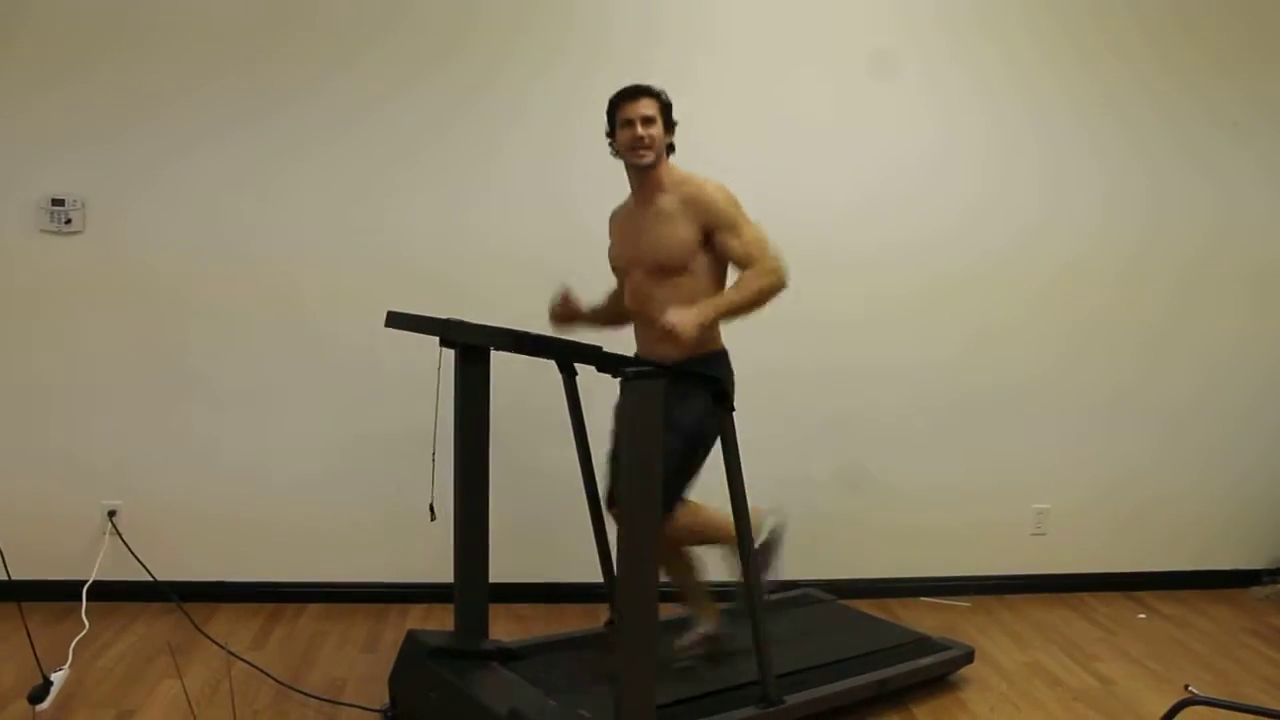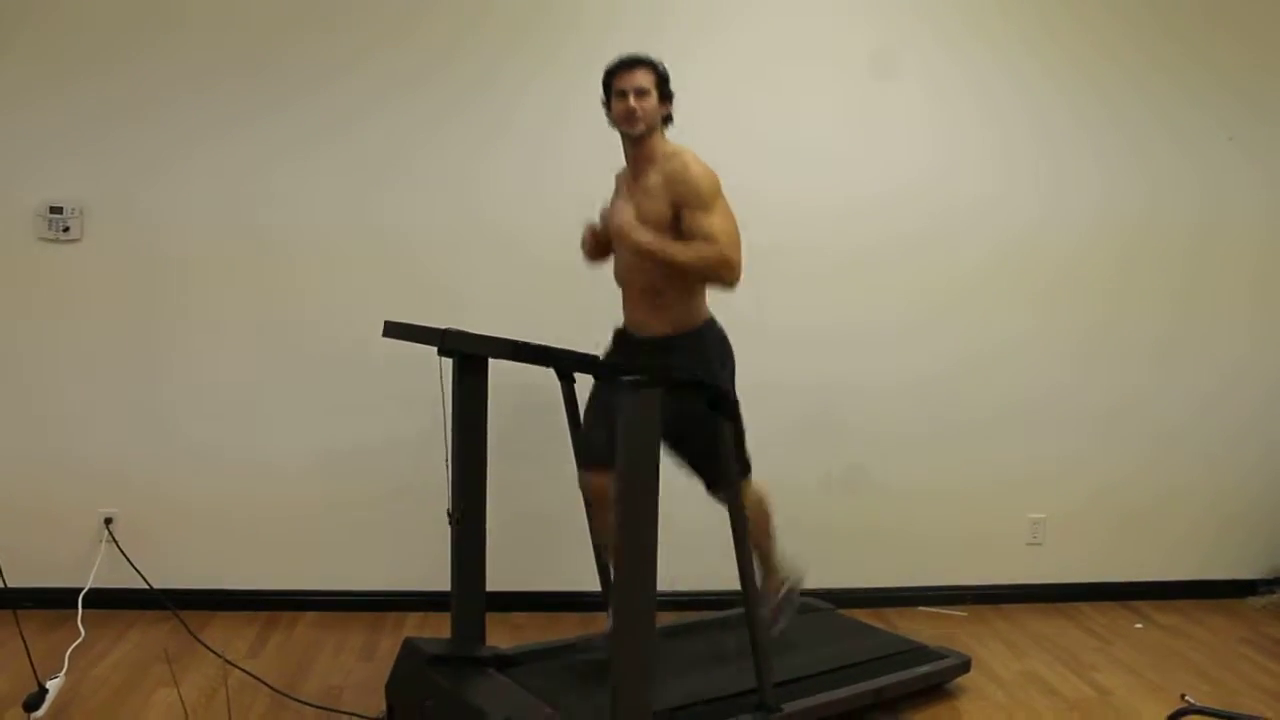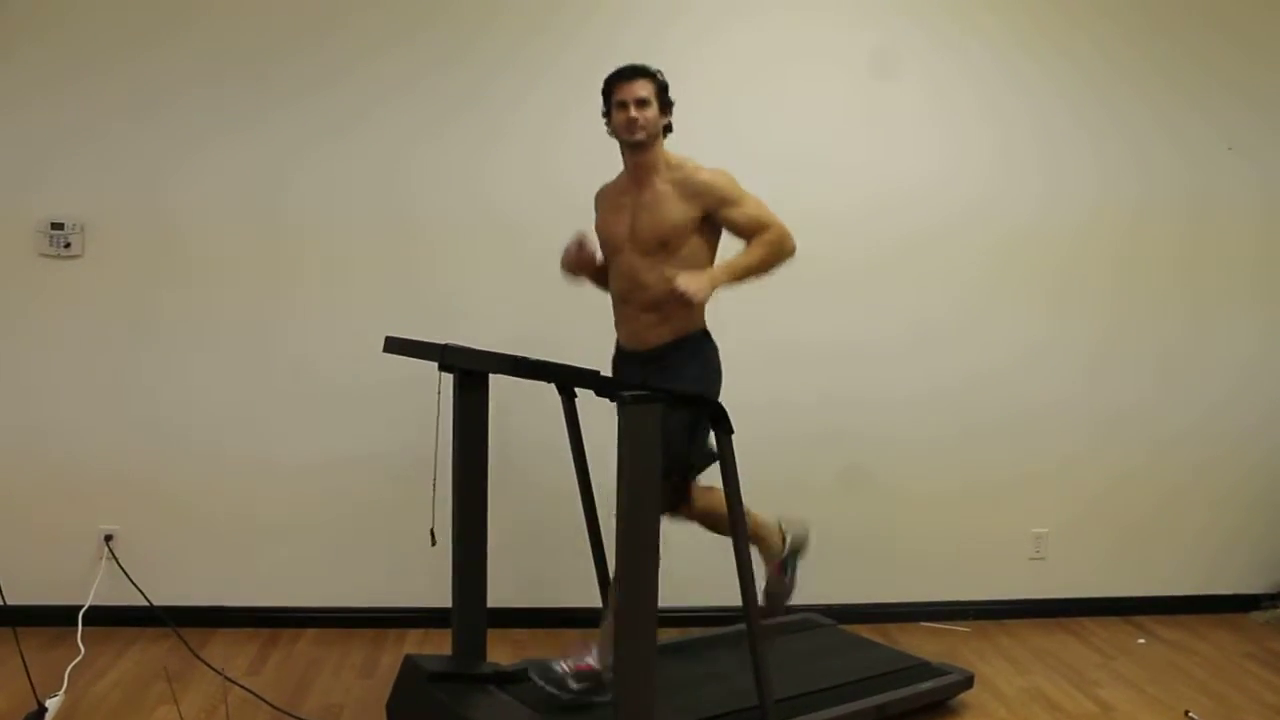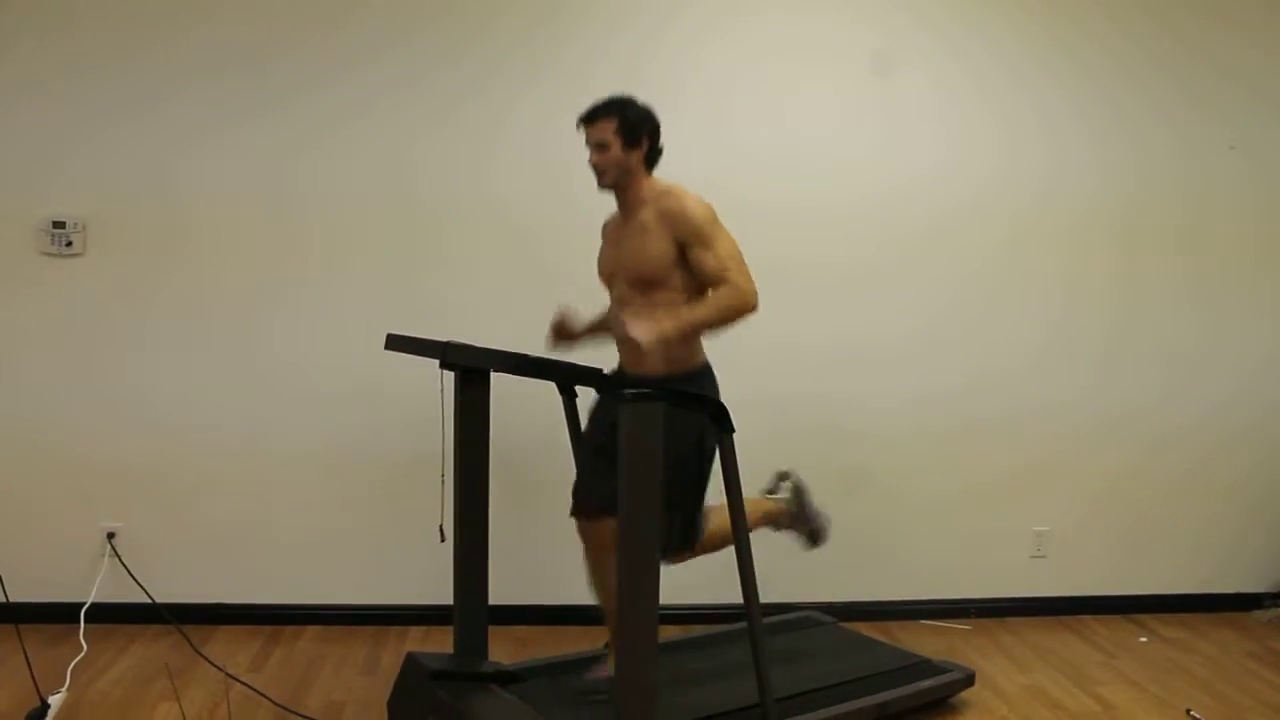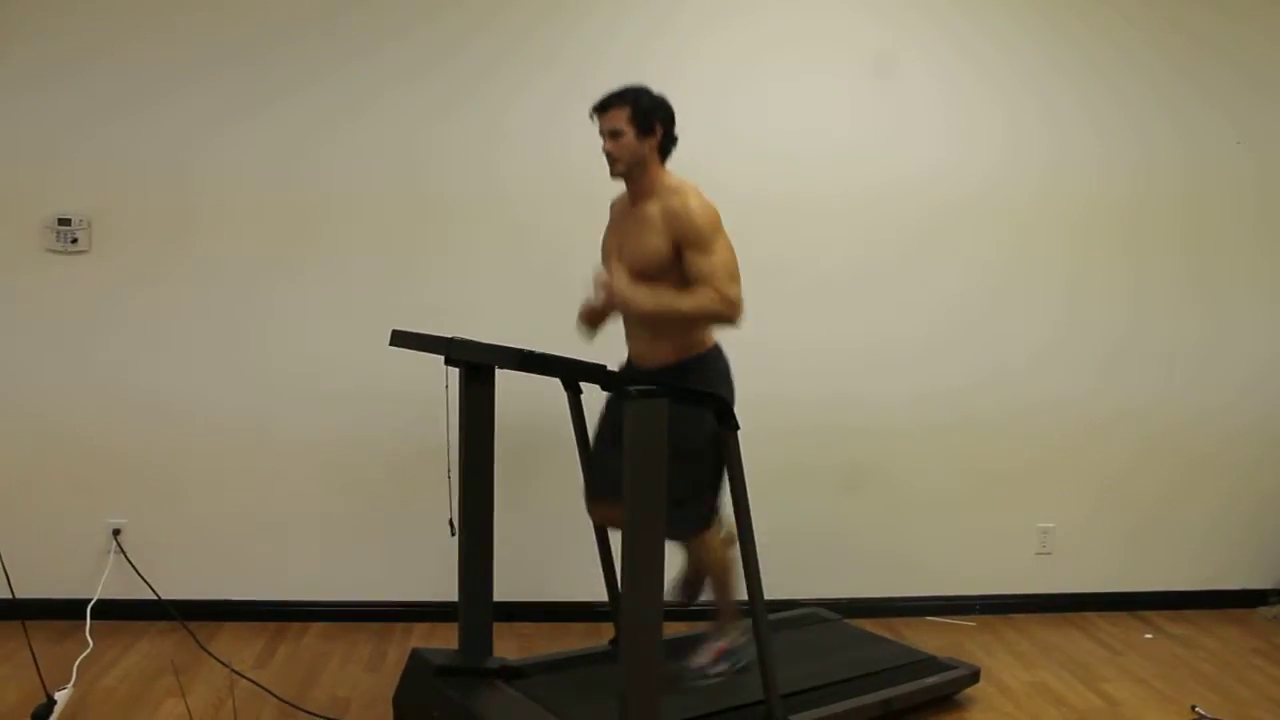
dt=0.5s
person 1, frame 1
left shoulder: (703, 199)
right shoulder: (620, 219)
left elbow: (771, 273)
left wrist: (702, 315)
right wrist: (584, 314)
left hip: (698, 377)
right knee: (652, 514)
left ankle: (750, 529)
right ankle: (708, 616)
person 1, frame 2
left shoulder: (689, 174)
right shoulder: (625, 178)
left elbow: (727, 267)
left wrist: (635, 235)
right wrist: (607, 243)
left hip: (691, 351)
right hip: (630, 347)
left knee: (728, 486)
right knee: (597, 481)
left ankle: (777, 581)
person 1, frame 3
left shoulder: (701, 183)
right shoulder: (605, 198)
left elbow: (780, 239)
left wrist: (705, 278)
right wrist: (585, 266)
left hip: (684, 364)
right hip: (630, 366)
right knee: (675, 497)
left ankle: (602, 660)
right ankle: (778, 543)
person 1, frame 4
left shoulder: (684, 212)
right shoulder: (613, 227)
left elbow: (743, 294)
left wrist: (660, 327)
right wrist: (590, 327)
left hip: (683, 393)
right hip: (625, 390)
left knee: (676, 543)
right knee: (595, 527)
left ankle: (778, 504)
person 1, frame 5
left shoulder: (689, 210)
right shoulder: (621, 207)
left elbow: (728, 306)
left wrist: (635, 297)
right wrist: (605, 306)
left hip: (692, 380)
right hip: (637, 377)
left knee: (693, 528)
right knee: (606, 506)
left ankle: (730, 634)
right ankle: (699, 541)
